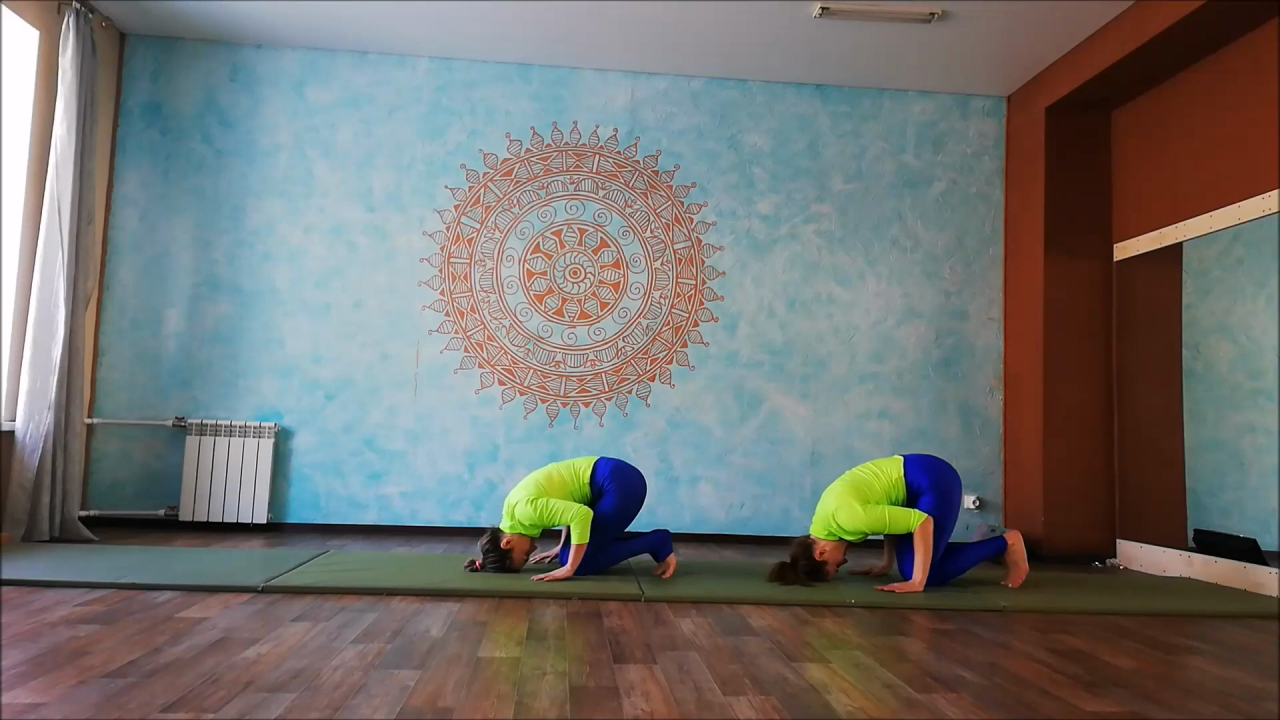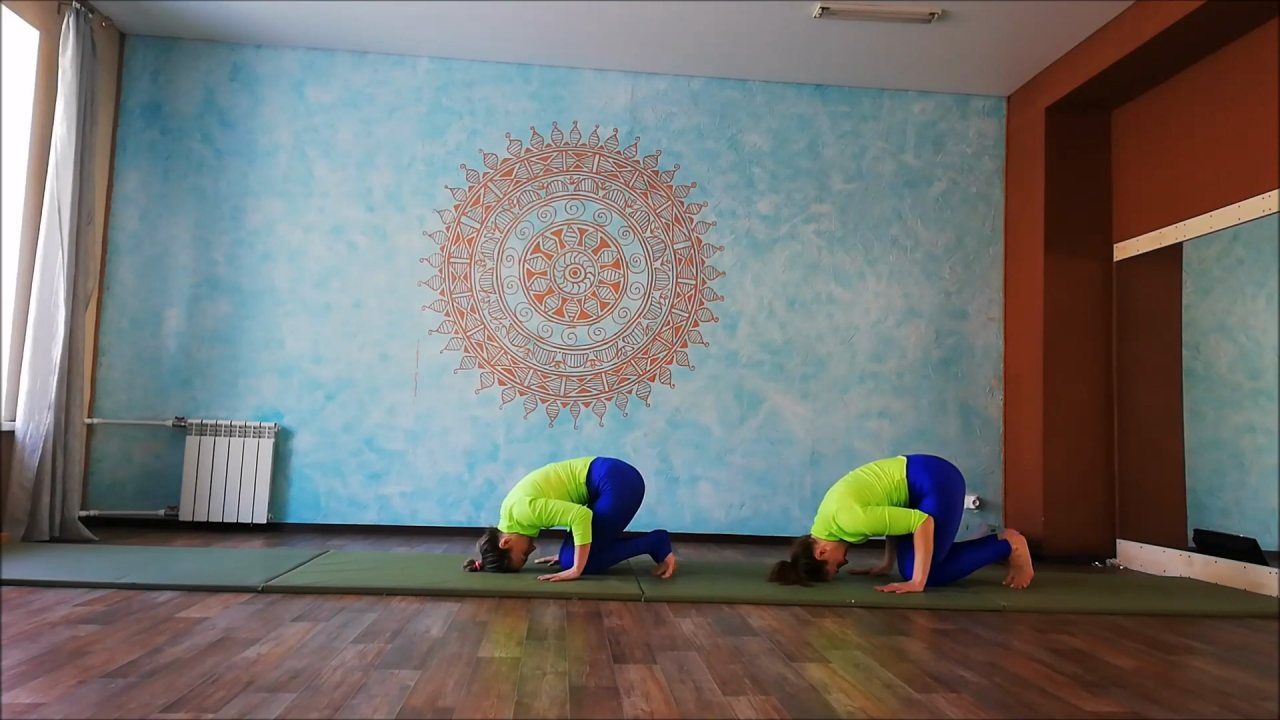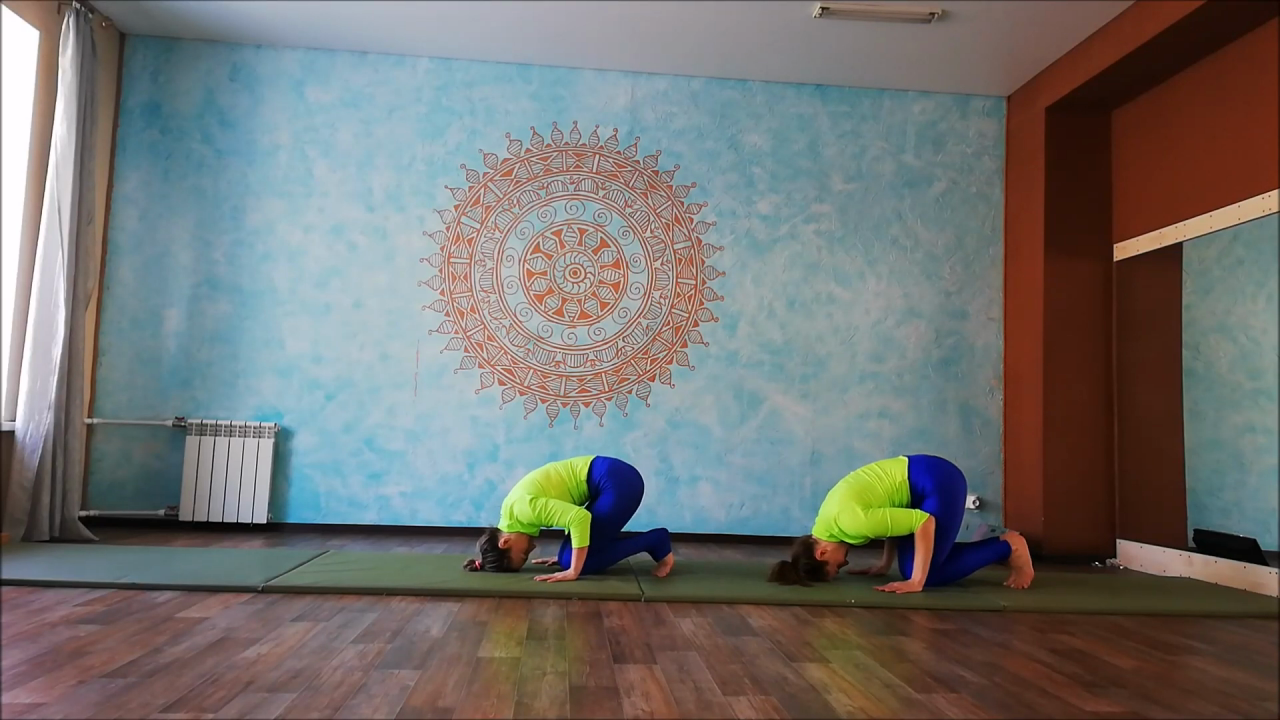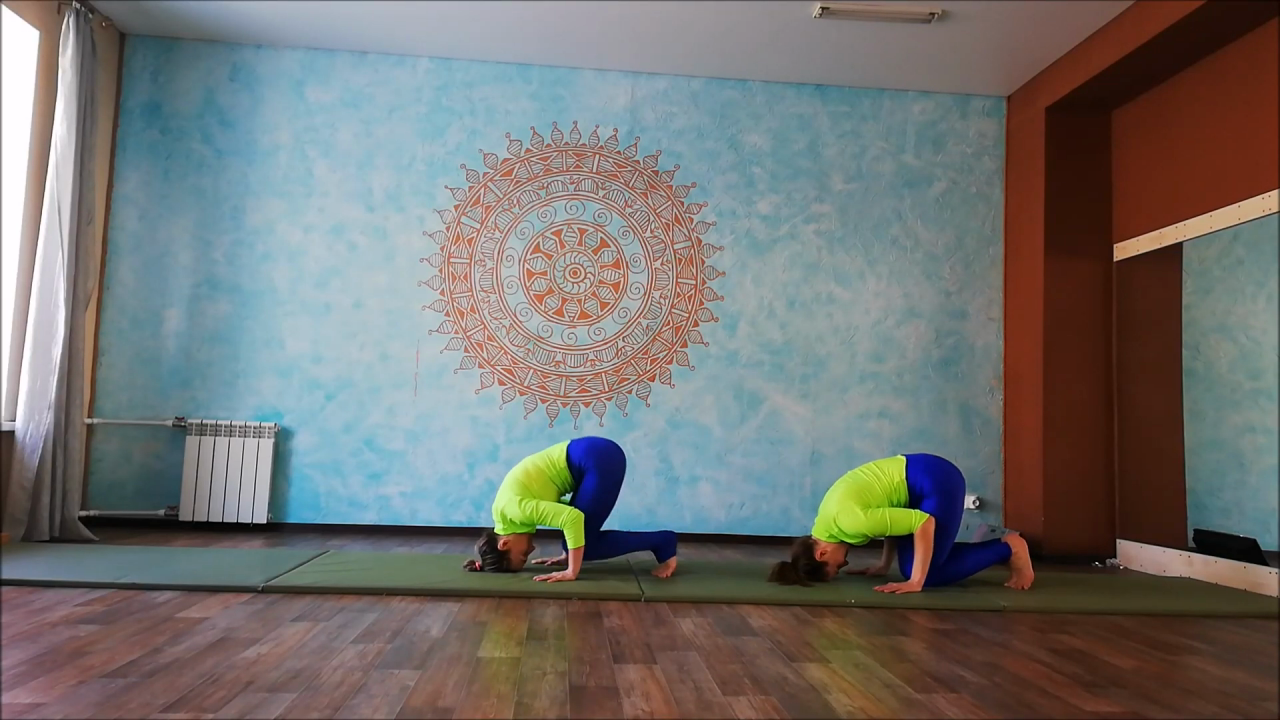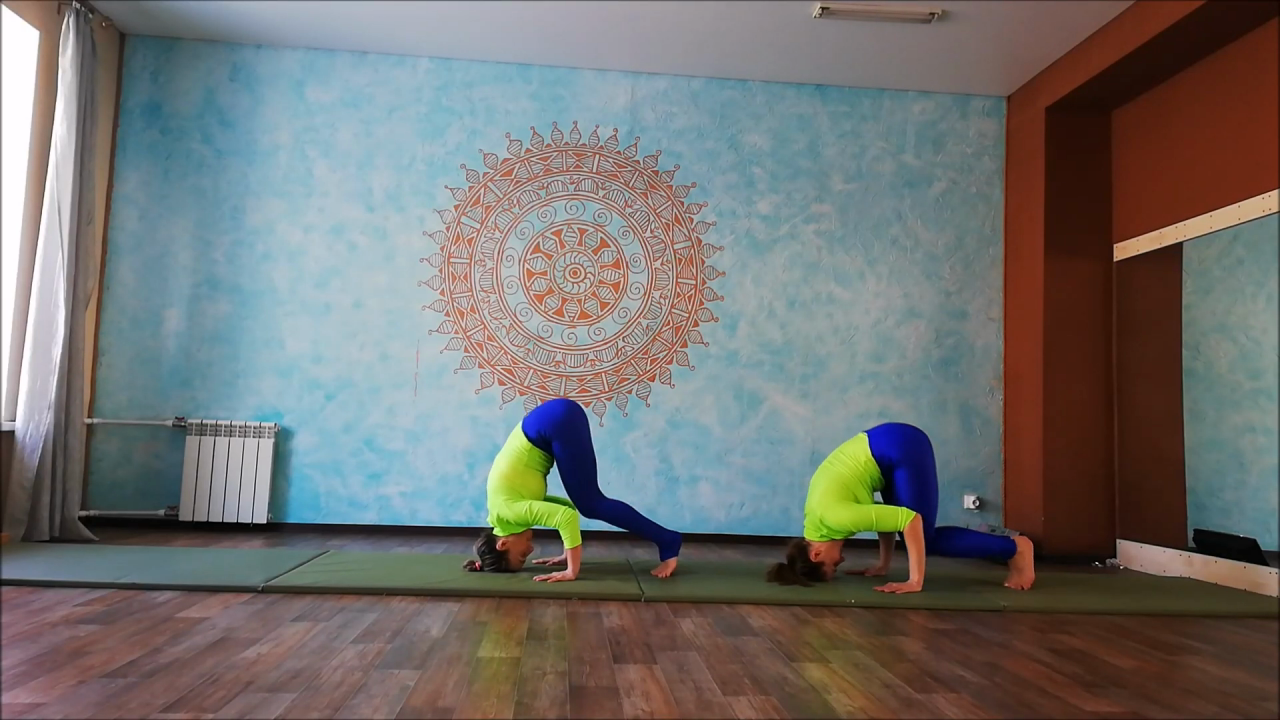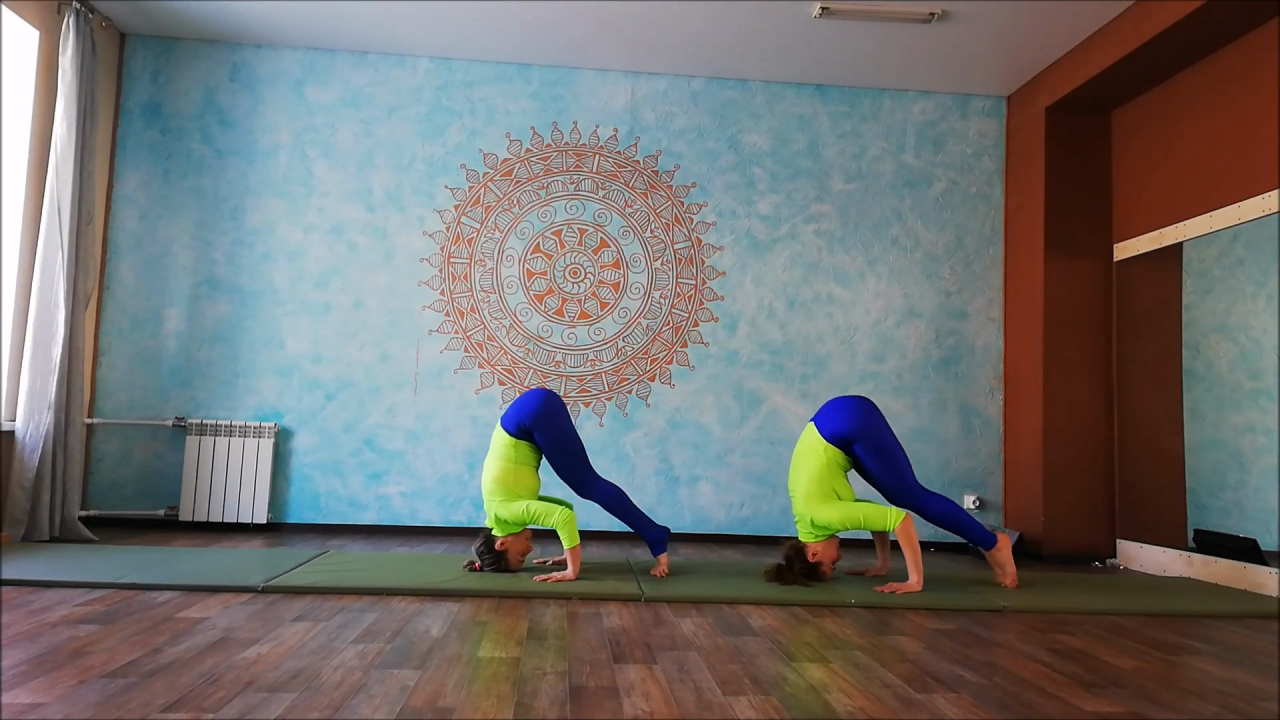
dt=0.4s
person 1, frame 1
left shoulder: (846, 517)
right shoulder: (826, 519)
left elbow: (922, 522)
left wrist: (918, 582)
right wrist: (886, 563)
left hip: (933, 482)
right hip: (915, 480)
left knee: (926, 574)
right knee: (911, 569)
left ankle: (1005, 544)
right ankle: (999, 547)
person 1, frame 2
left shoulder: (846, 519)
right shoulder: (829, 518)
left elbow: (922, 522)
left wrist: (918, 582)
right wrist: (887, 564)
left hip: (936, 482)
right hip: (918, 480)
left knee: (927, 575)
right knee: (911, 568)
left ankle: (1008, 546)
right ankle: (1000, 541)
person 1, frame 3
left shoulder: (849, 521)
right shoulder: (830, 519)
left elbow: (924, 522)
left wrist: (917, 582)
right wrist: (885, 564)
left hip: (938, 484)
right hip: (918, 480)
left knee: (927, 574)
right knee: (910, 568)
left ankle: (1008, 547)
right ankle: (1004, 545)
person 1, frame 4
left shoulder: (846, 521)
right shoulder: (830, 520)
left elbow: (923, 522)
left wrist: (916, 582)
right wrist: (884, 565)
left hip: (936, 482)
right hip: (917, 480)
left knee: (928, 576)
right knee: (913, 567)
left ankle: (1009, 549)
right ankle: (1004, 547)
person 1, frame 5
left shoulder: (830, 517)
right shoulder: (820, 520)
left elbow: (910, 519)
right elbow: (885, 517)
left wrist: (915, 581)
right wrist: (883, 564)
left hip: (901, 449)
right hip: (890, 448)
left knee: (925, 541)
right knee: (922, 537)
left ankle: (1016, 549)
person 1, frame 6
left shoulder: (820, 516)
left elbow: (898, 519)
left wrist: (916, 580)
right wrist: (882, 564)
right hip: (840, 424)
left knee: (911, 498)
right knee: (902, 498)
left ankle: (992, 545)
person 2, frame 1
left shoulder: (523, 510)
right shoulder: (519, 507)
left elbow: (581, 514)
left wrist: (570, 568)
right wrist: (562, 548)
left hip: (620, 485)
right hip: (615, 479)
left knee: (581, 562)
right knee: (573, 555)
left ankle: (657, 544)
right ankle: (655, 542)
person 2, frame 2
left shoulder: (520, 510)
right shoulder: (518, 508)
left elbow: (580, 515)
left wrist: (575, 569)
right wrist: (566, 555)
left hip: (617, 484)
right hip: (614, 479)
left knee: (579, 560)
right knee: (572, 556)
left ankle: (656, 544)
right ankle: (654, 543)
person 2, frame 3
left shoulder: (521, 509)
right shoulder: (519, 507)
left elbow: (579, 518)
left wrist: (573, 571)
right wrist: (566, 556)
left hip: (618, 483)
right hip: (613, 479)
left knee: (581, 562)
right knee: (570, 557)
left ankle: (656, 542)
right ankle: (654, 542)
person 2, frame 4
left shoulder: (512, 510)
right shoulder: (509, 510)
left elbow: (573, 518)
right elbow: (568, 518)
left wrist: (572, 571)
right wrist: (567, 557)
left hip: (597, 459)
right hip: (593, 454)
left knee: (586, 546)
right knee: (581, 539)
left ankle: (663, 544)
person 2, frame 5
left shoulder: (507, 511)
right shoulder: (507, 511)
left elbow: (566, 517)
left wrist: (572, 571)
right wrist: (568, 555)
left hip: (558, 421)
right hip: (556, 419)
left knee: (590, 505)
left ankle: (667, 542)
person 2, frame 6
left shoulder: (504, 511)
right shoulder: (503, 511)
left elbow: (564, 517)
left wrist: (572, 571)
right wrist: (570, 555)
left knee: (588, 485)
right knee: (586, 486)
left ankle: (655, 538)
